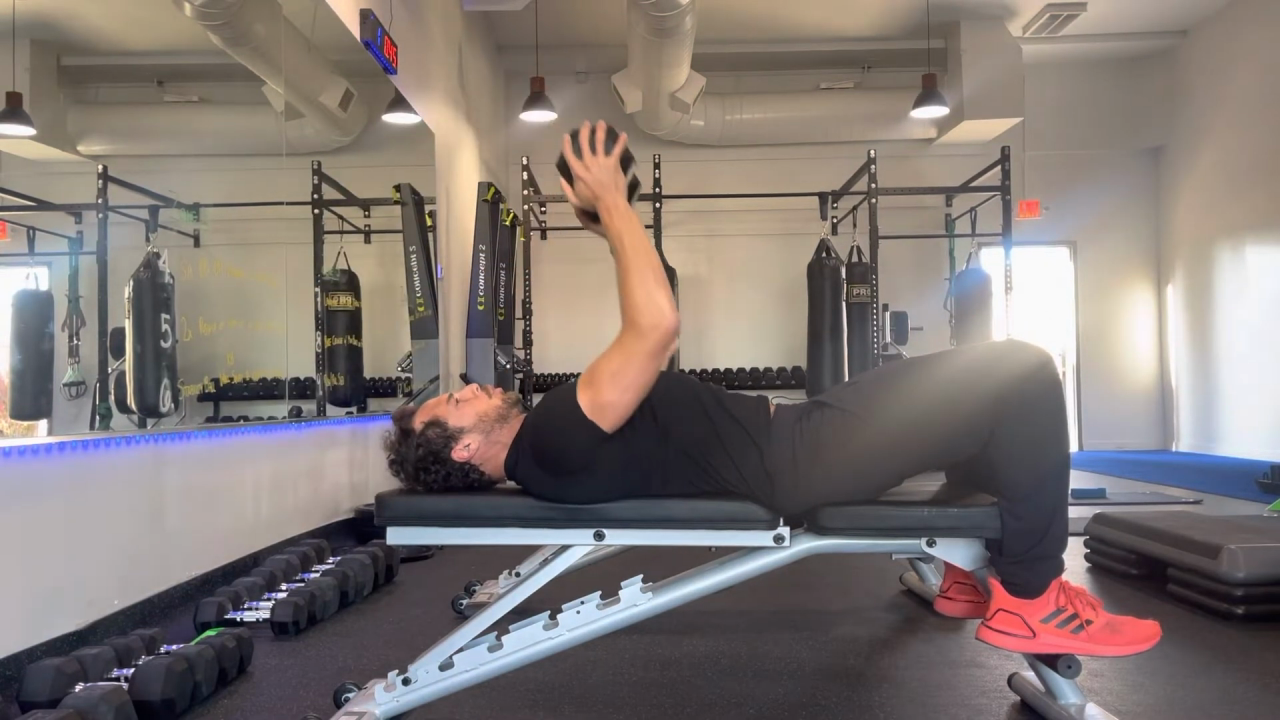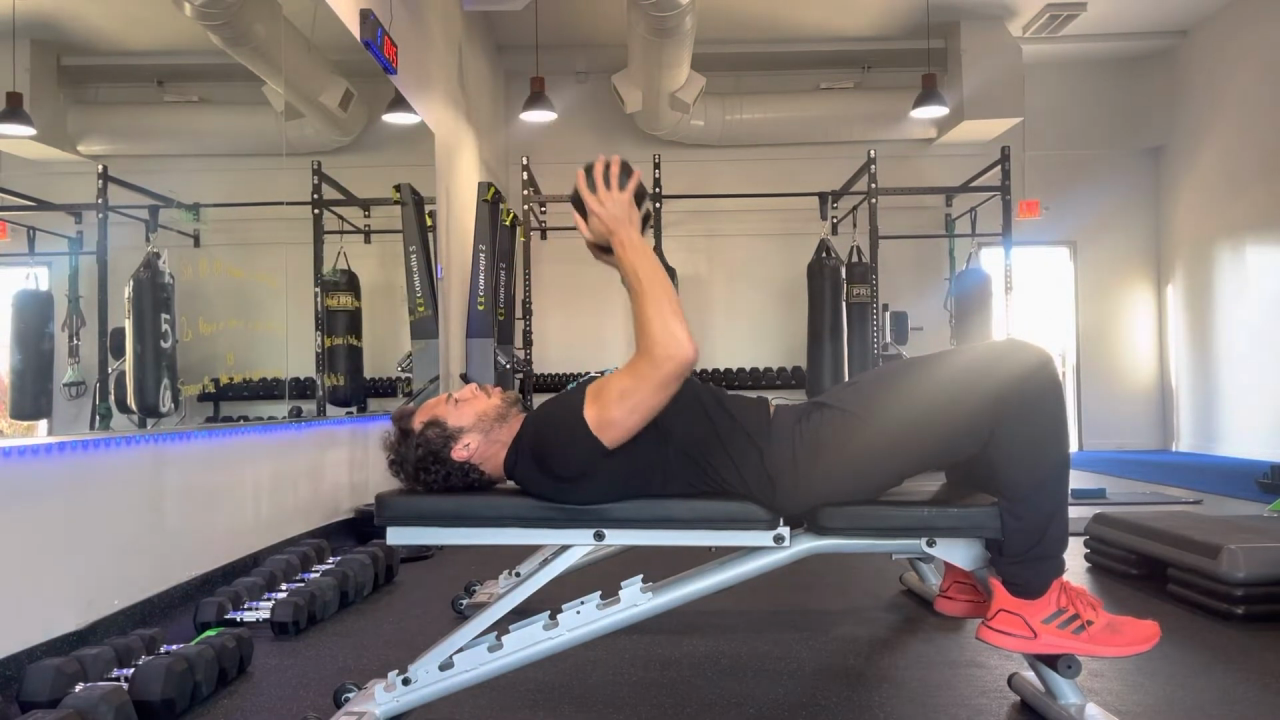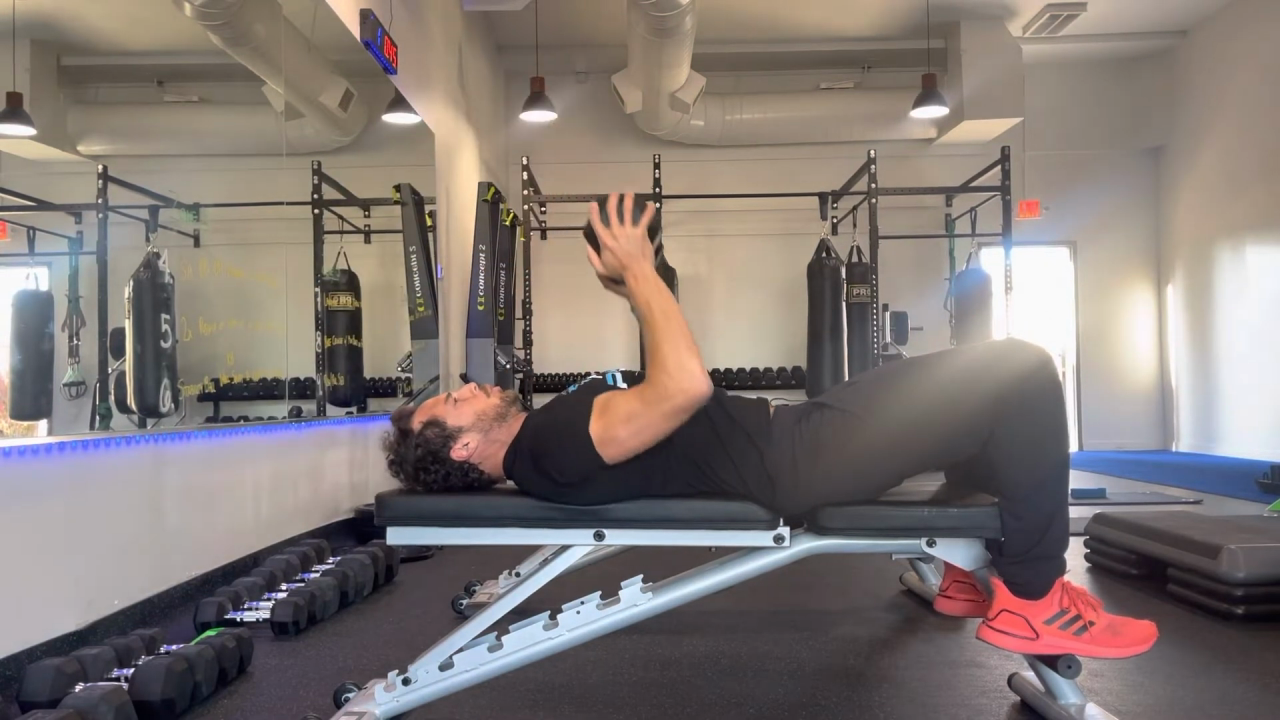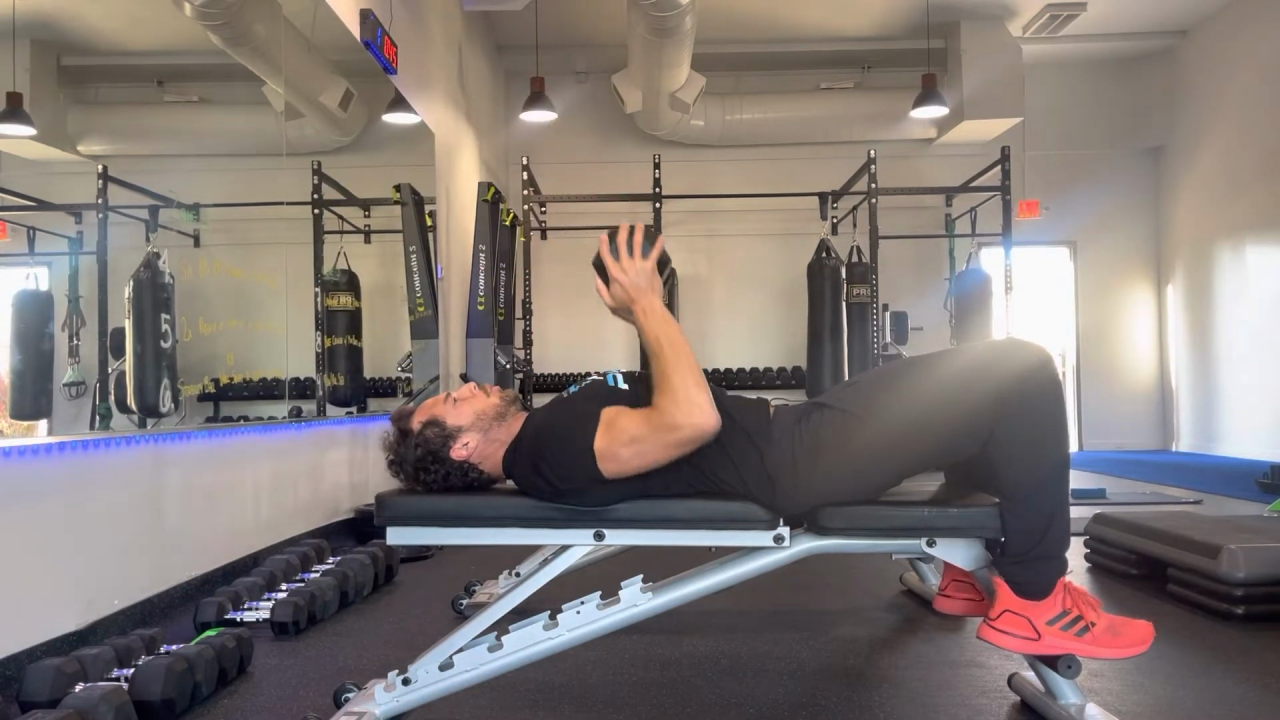
dt=0.1s
person 1, frame 1
left shoulder: (554, 427)
right shoulder: (554, 447)
left elbow: (640, 337)
right elbow: (657, 322)
left wrist: (606, 215)
right wrist: (610, 200)
left hip: (795, 428)
right hip: (799, 459)
left knee: (988, 389)
right knee: (1022, 376)
left ankle: (975, 572)
right ankle: (1029, 600)
person 1, frame 2
left shoulder: (556, 424)
right shoulder: (553, 449)
left elbow: (659, 359)
right elbow: (675, 352)
left wrist: (619, 254)
right wrist: (625, 236)
left hip: (796, 430)
right hip: (800, 460)
left knee: (989, 378)
right knee: (1022, 373)
left ankle: (976, 571)
right ankle: (1030, 601)
person 1, frame 3
left shoulder: (555, 427)
right shoulder: (551, 451)
left elbow: (663, 386)
right elbow: (688, 383)
left wrist: (629, 285)
right wrist: (637, 267)
left hip: (795, 426)
right hip: (800, 460)
left knee: (984, 381)
right knee: (1021, 373)
left ankle: (972, 570)
right ankle: (1030, 600)
person 1, frame 4
left shoulder: (555, 425)
right shoulder: (550, 451)
right elbow: (696, 419)
left wrist: (641, 308)
right wrist: (646, 304)
left hip: (795, 429)
right hip: (800, 460)
left knee: (993, 381)
right knee: (1022, 372)
left ankle: (970, 570)
right ankle: (1032, 601)
